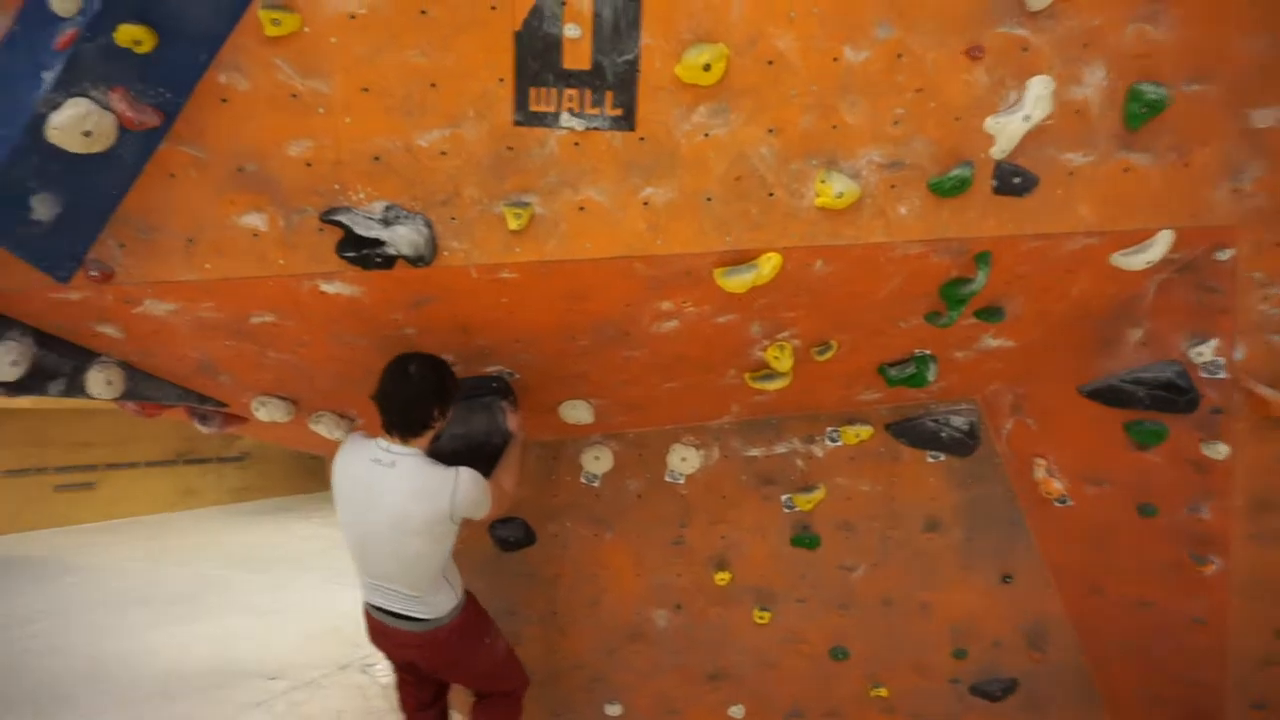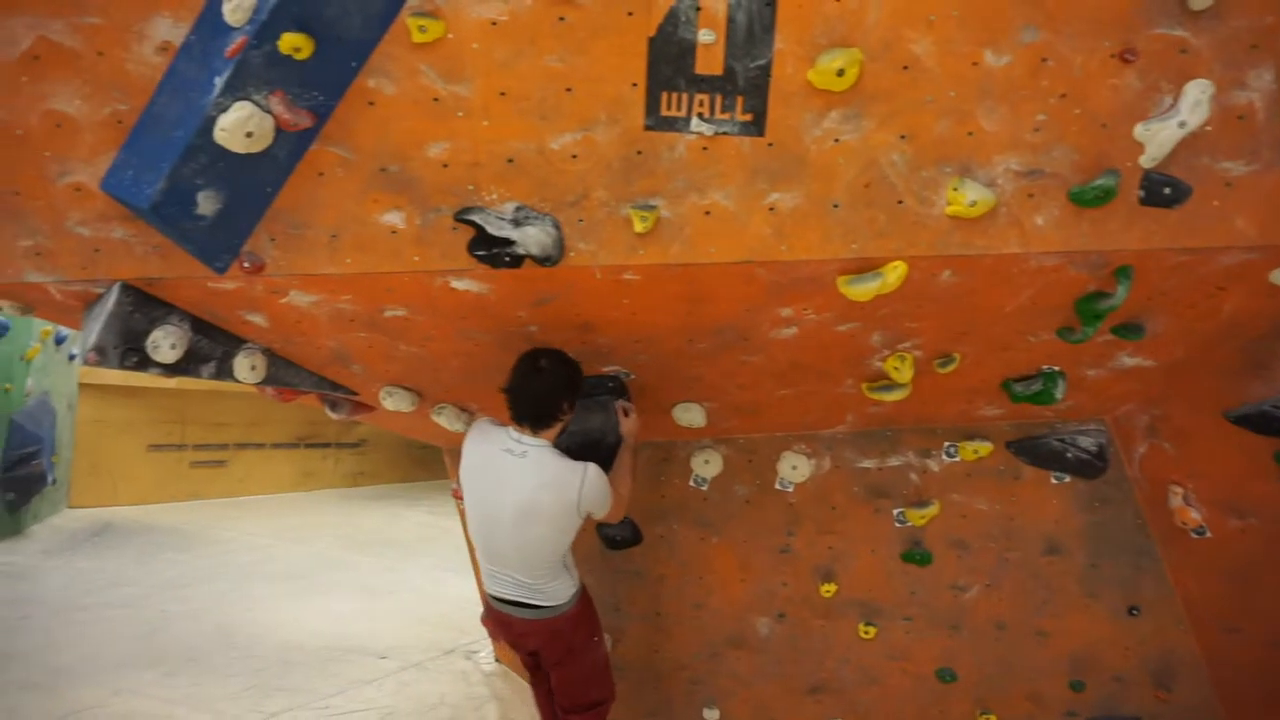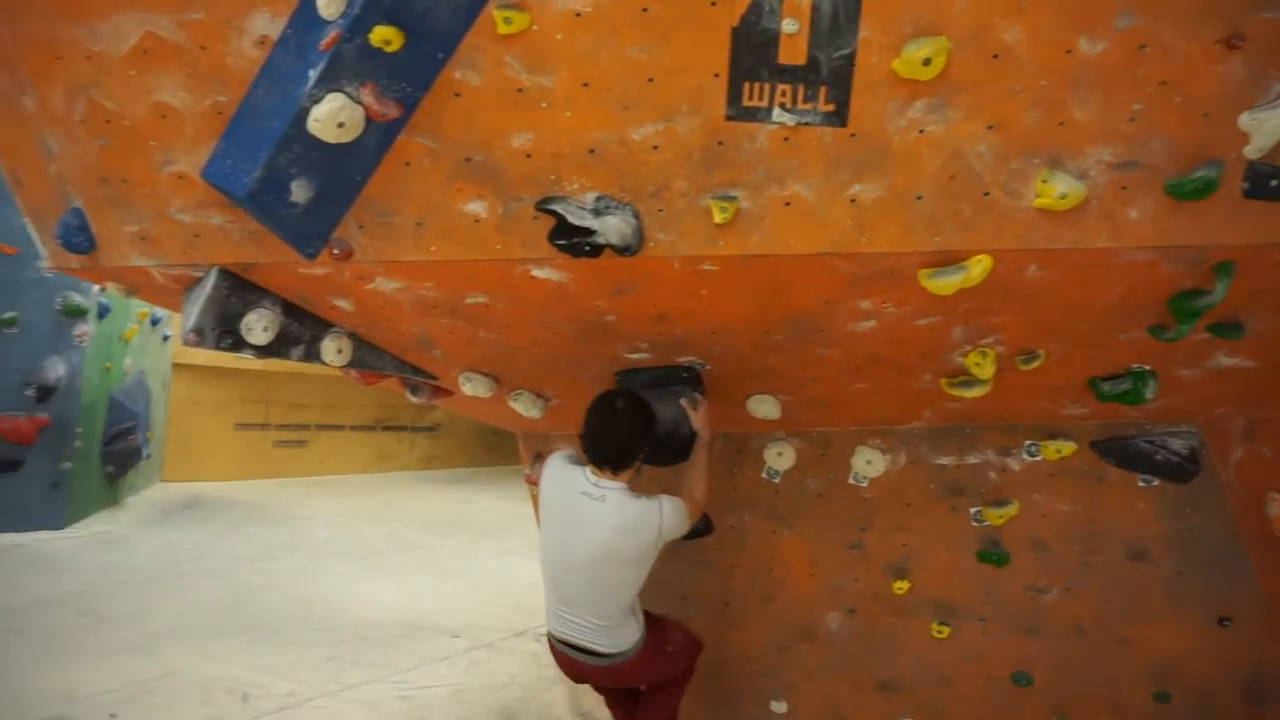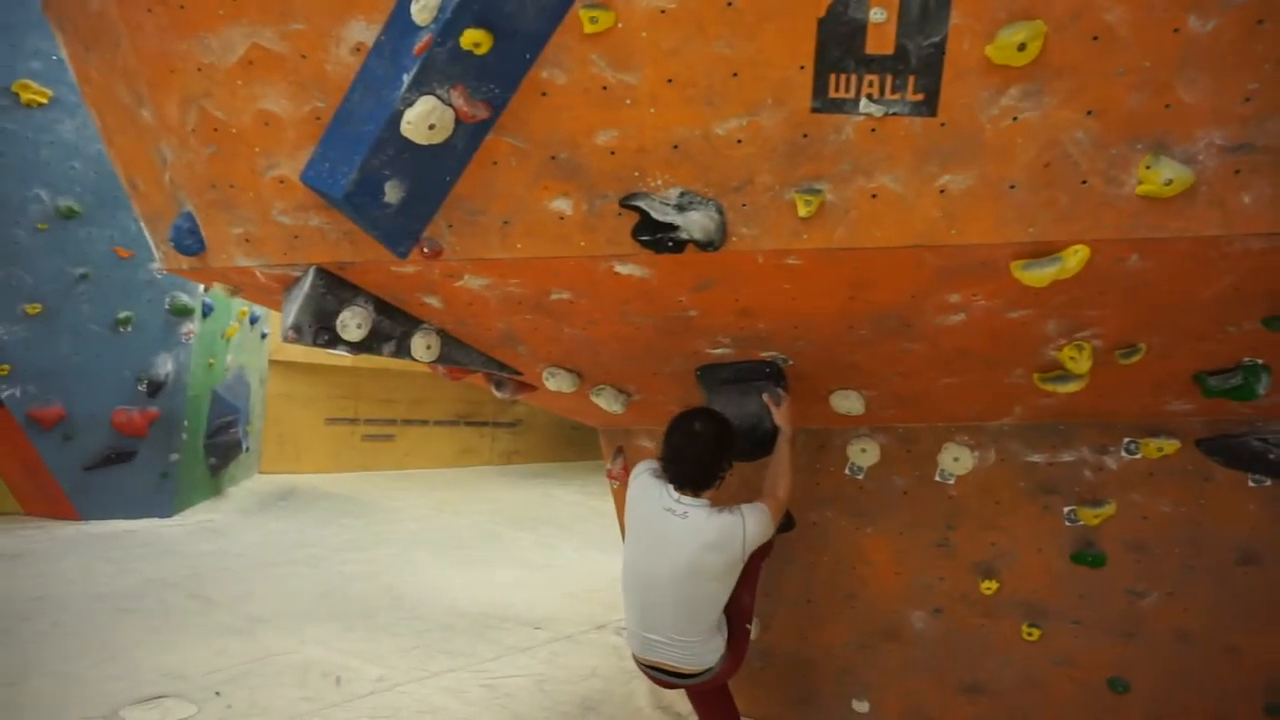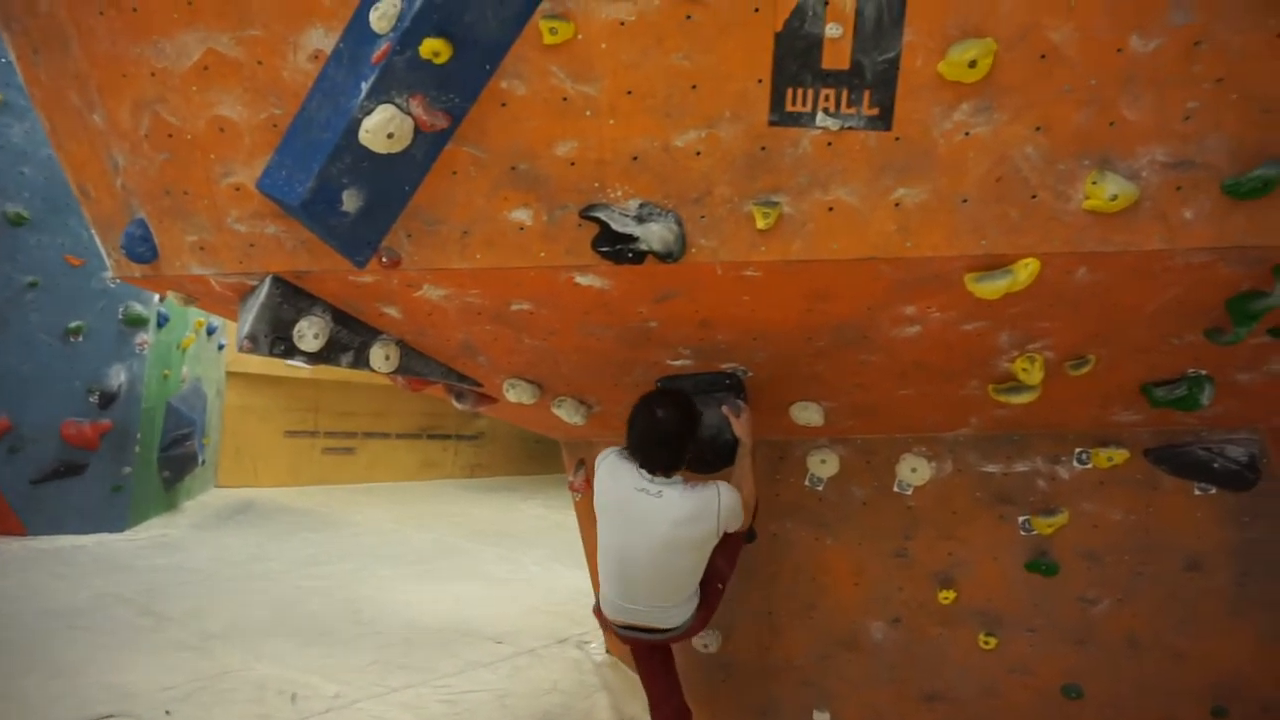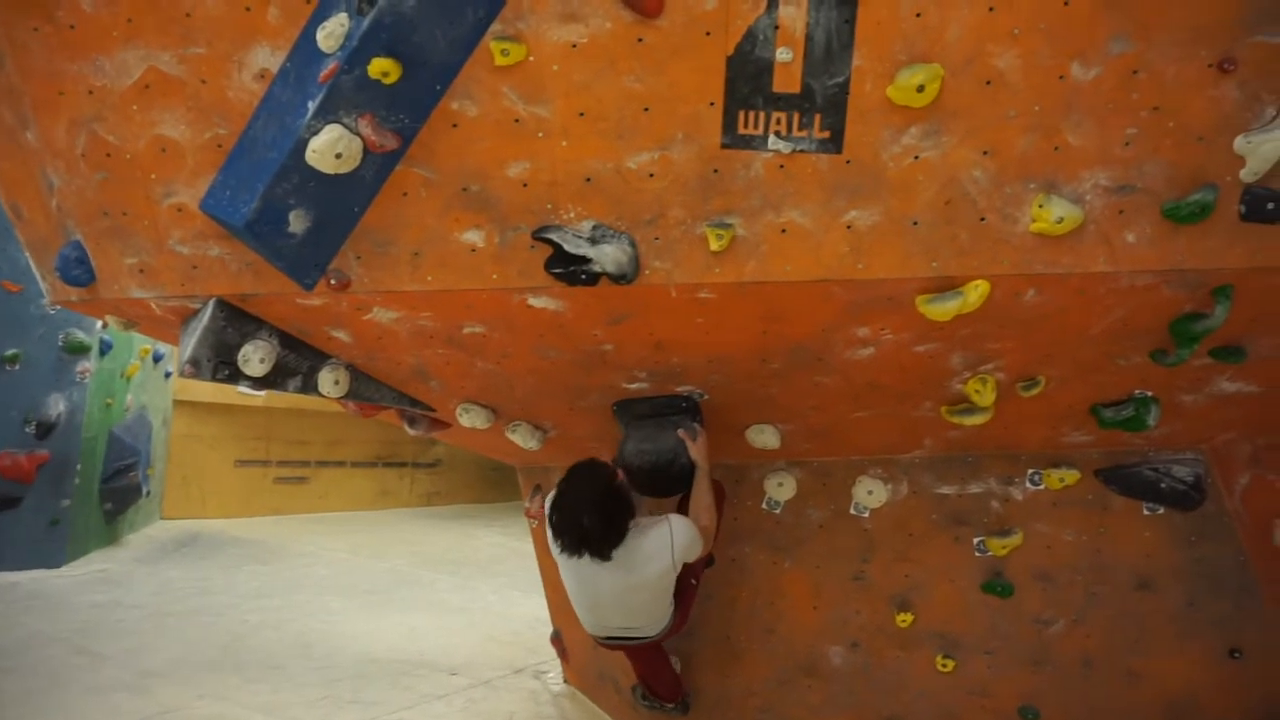
dt=0.5s
person 1, frame 1
left shoulder: (348, 453)
right shoulder: (454, 485)
right elbow: (499, 498)
right wrist: (516, 437)
left hip: (380, 621)
right hip: (440, 626)
right knee: (505, 687)
person 1, frame 2
left shoulder: (477, 438)
right shoulder: (580, 478)
right elbow: (616, 510)
right wrist: (628, 441)
left hip: (499, 609)
right hip: (558, 615)
left knee: (545, 682)
person 1, frame 3
left shoulder: (556, 471)
right shoulder: (653, 516)
left elbow: (594, 448)
right elbow: (693, 502)
right wrist: (702, 436)
left hip: (561, 648)
right hip: (618, 658)
right knee: (683, 647)
person 1, frame 4
left shoulder: (641, 484)
right shoulder: (737, 528)
left elbow: (676, 462)
right elbow: (776, 498)
right wrist: (784, 431)
left hip: (646, 661)
right hip: (706, 668)
person 1, frame 5
left shoulder: (607, 467)
right shoulder: (714, 500)
right elbow: (743, 514)
right wrist: (745, 443)
left hip: (616, 622)
right hip: (680, 623)
person 1, frame 6
left shoulder: (556, 517)
right shoulder: (669, 537)
left elbow: (579, 500)
right elbow: (704, 535)
right wrist: (701, 464)
left hip: (601, 633)
right hip: (660, 626)
right knee: (713, 489)
left ankle: (666, 696)
